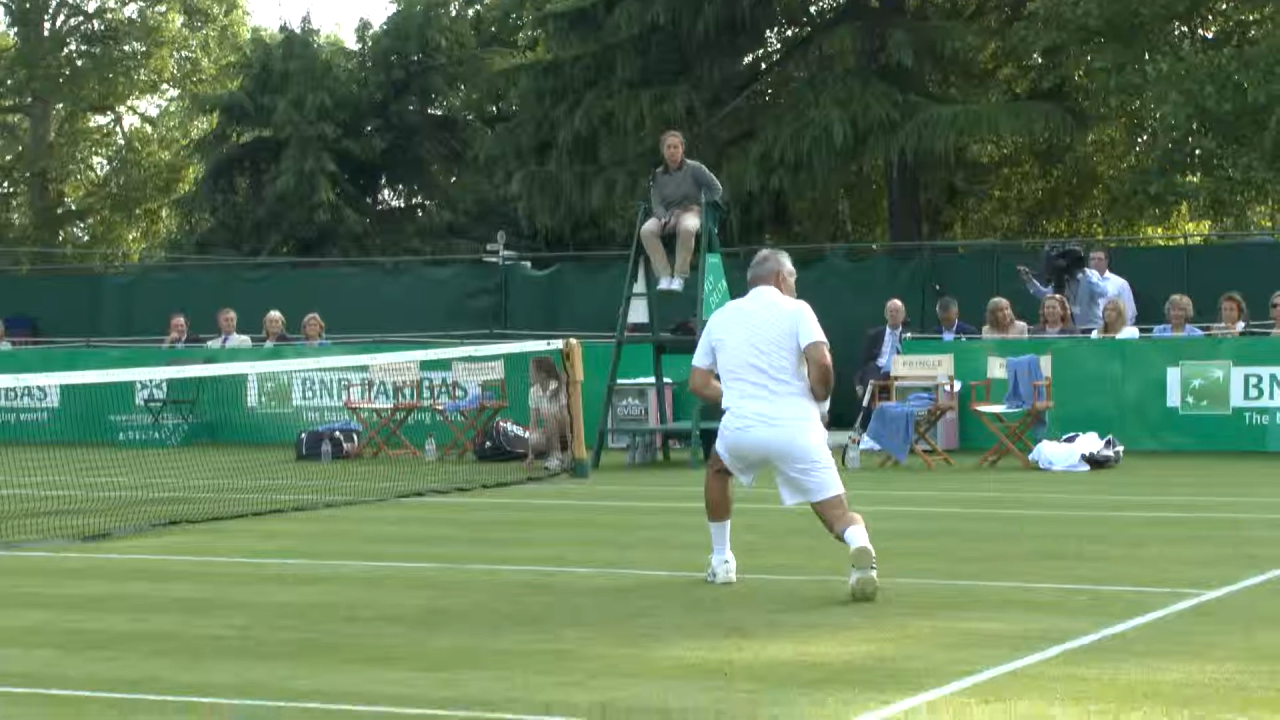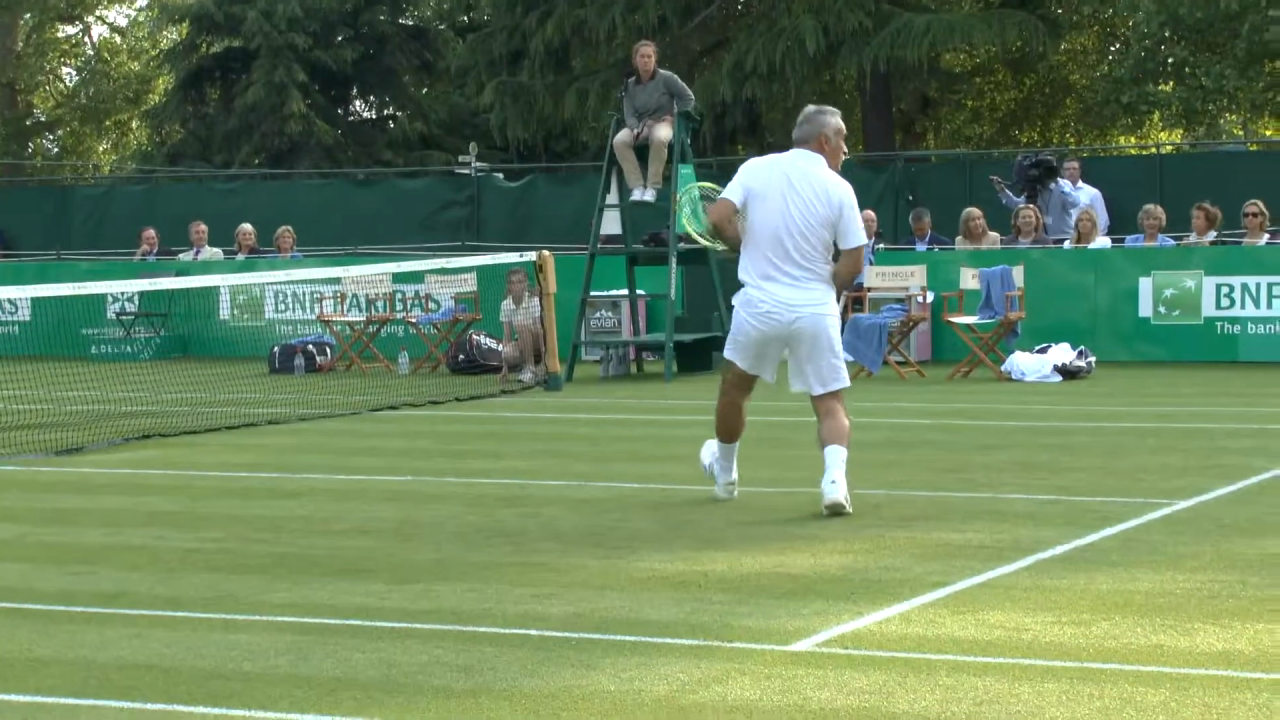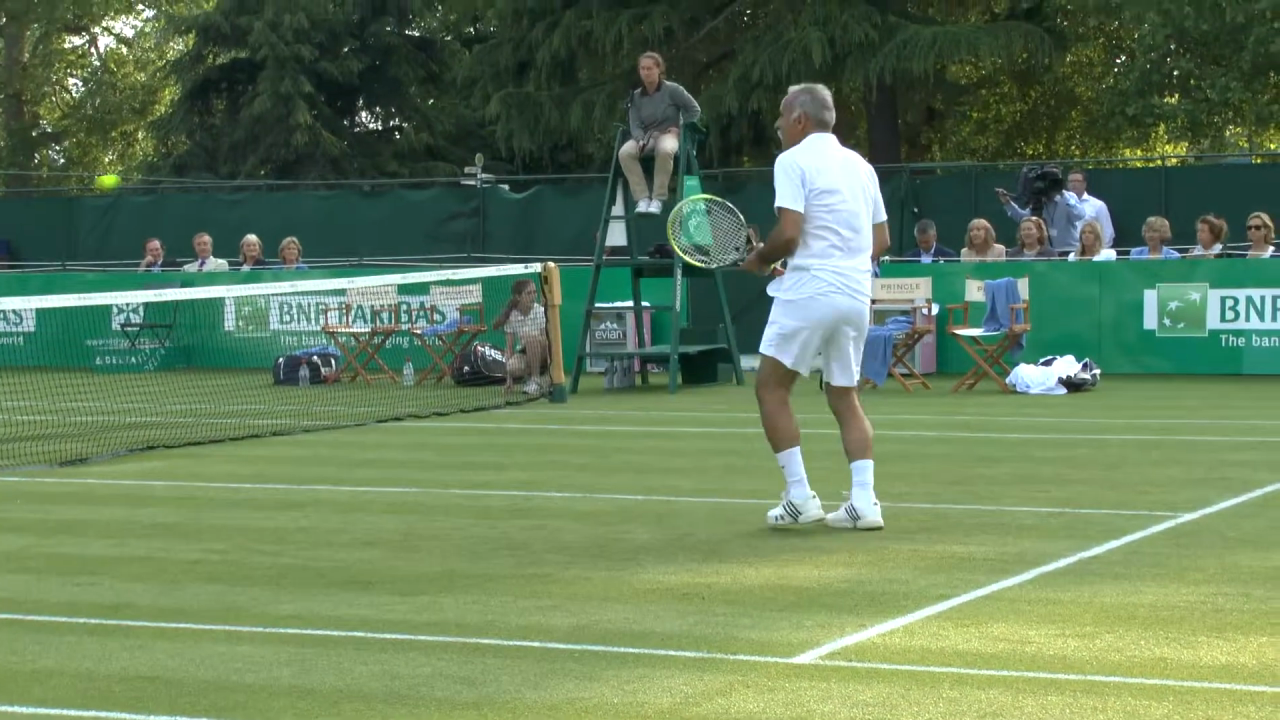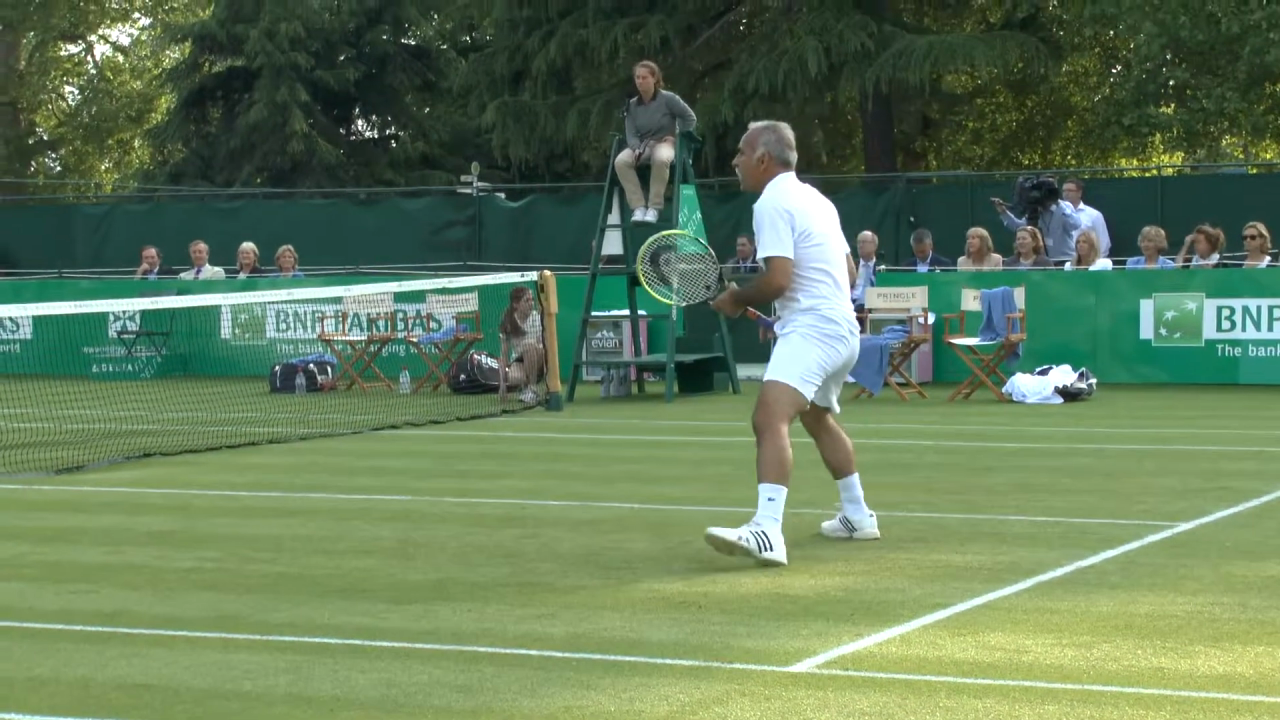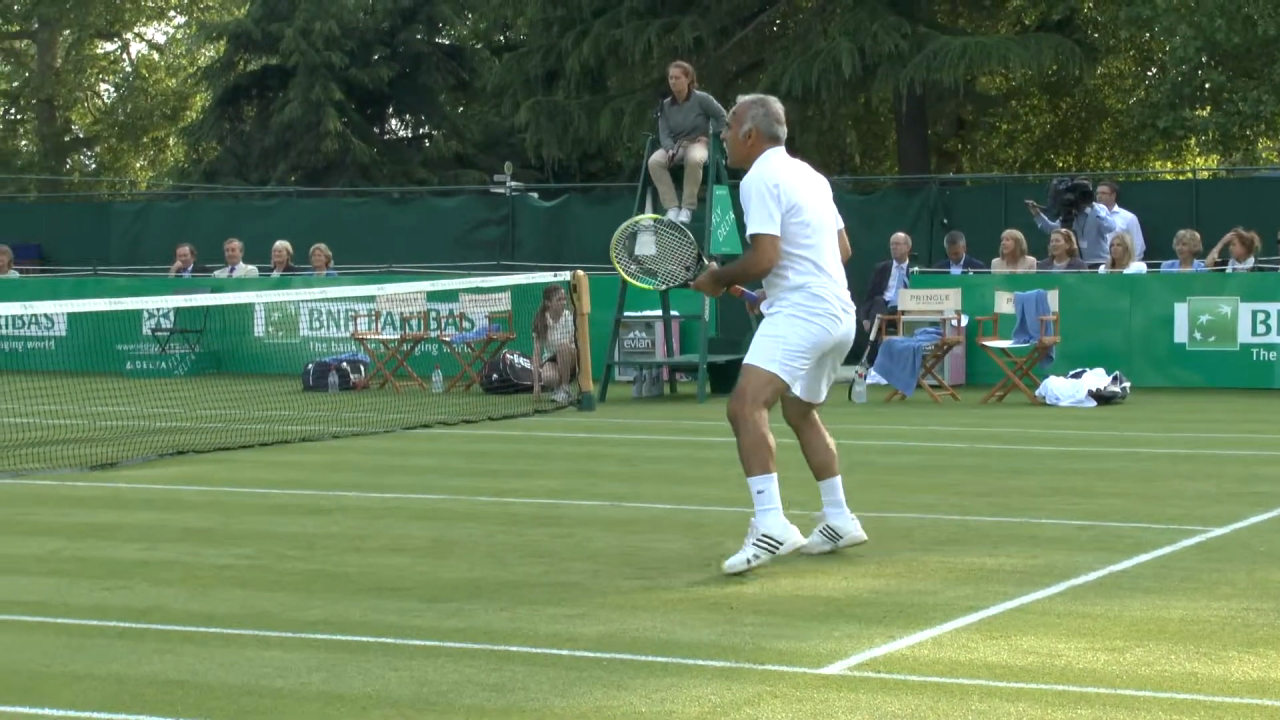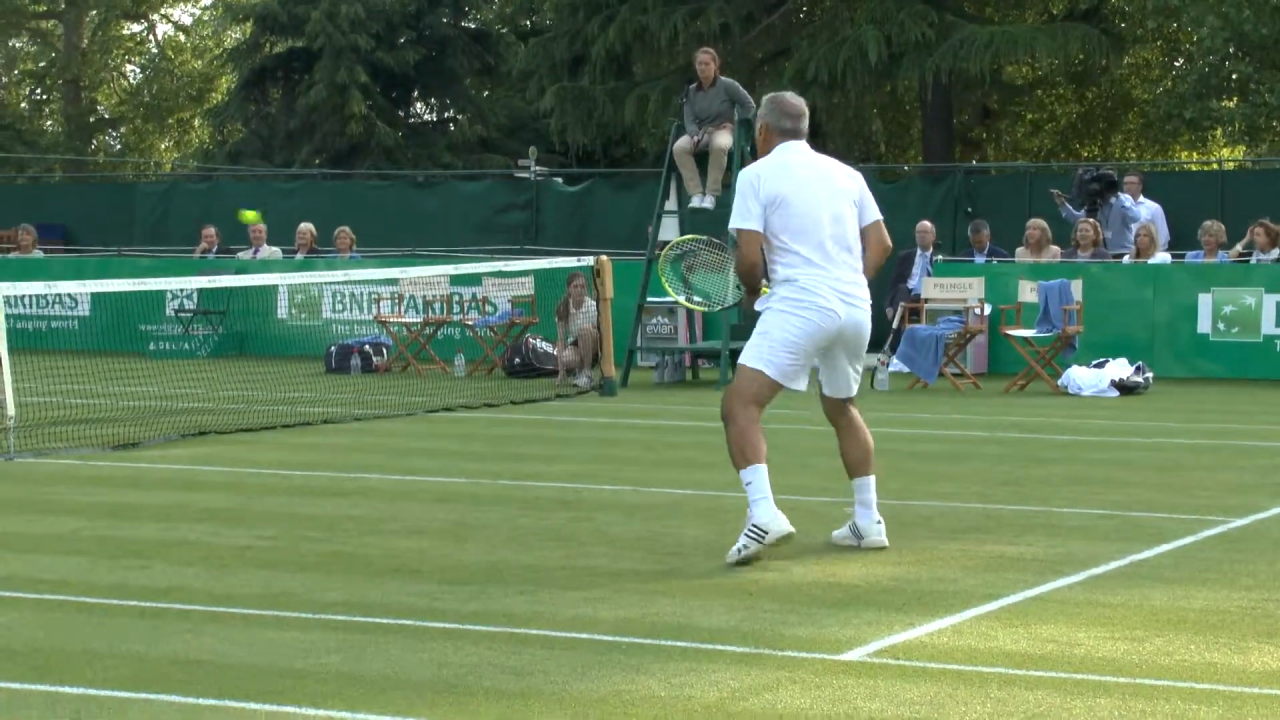
dt=0.4s
person 1, frame 1
left shoulder: (720, 318)
right shoulder: (796, 310)
left elbow: (699, 382)
right elbow: (821, 363)
right wrist: (818, 403)
left hip: (741, 428)
right hip: (796, 429)
left knee: (717, 470)
right knee: (838, 515)
left ankle: (721, 560)
right ankle: (858, 542)
person 1, frame 2
left shoulder: (756, 167)
right shoulder: (839, 189)
left elbow: (718, 218)
right elbow: (853, 266)
left wrist: (746, 244)
left hip: (758, 305)
right hip: (814, 310)
left knee: (733, 389)
right knee: (831, 407)
left ankle: (724, 471)
right ankle: (835, 479)
person 1, frame 3
left shoulder: (794, 161)
right shoulder: (861, 166)
left elbow: (789, 231)
right elbow: (882, 240)
left wrist: (761, 257)
left hip: (810, 291)
right hip: (856, 295)
left knee: (771, 389)
right knee: (844, 400)
left ankle: (801, 496)
right ankle: (863, 501)
person 1, frame 4
left shoulder: (773, 203)
right shoulder: (817, 200)
left elbow: (777, 280)
right elbow: (848, 270)
left wrist: (736, 299)
left hip: (813, 331)
right hip: (843, 330)
left knee: (770, 420)
right knee: (817, 417)
left ankle: (767, 532)
right ankle: (858, 515)
person 1, frame 5
left shoulder: (761, 178)
right shoulder: (810, 175)
left elbow: (764, 258)
right elbow: (843, 249)
left wrist: (717, 278)
left hip: (801, 313)
right hip: (836, 312)
left knee: (746, 407)
right knee: (801, 413)
left ankle: (770, 525)
right ankle: (839, 520)
person 1, frame 6
left shoulder: (756, 175)
right shoulder: (845, 172)
left elbow: (749, 257)
right elbow: (881, 245)
left wrist: (753, 290)
left hip: (797, 307)
right hip: (854, 308)
left knee: (739, 406)
right knee: (842, 410)
left ankle: (763, 514)
right ankle: (867, 521)
